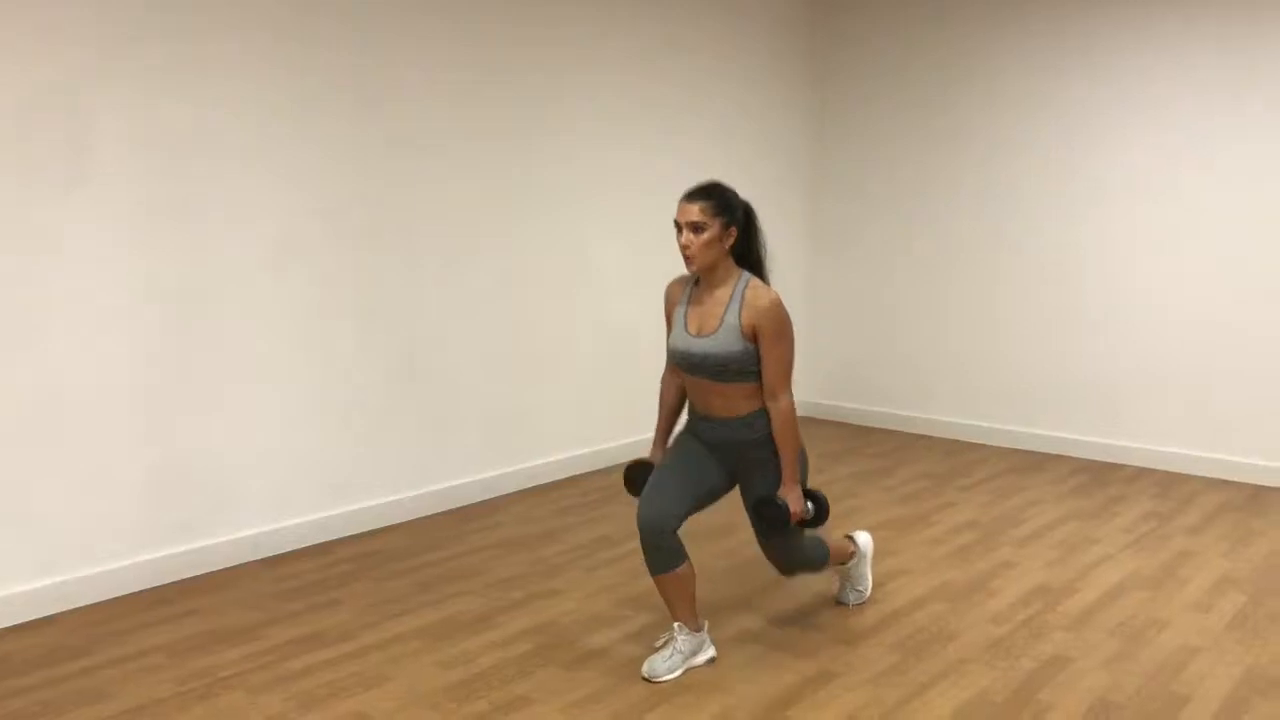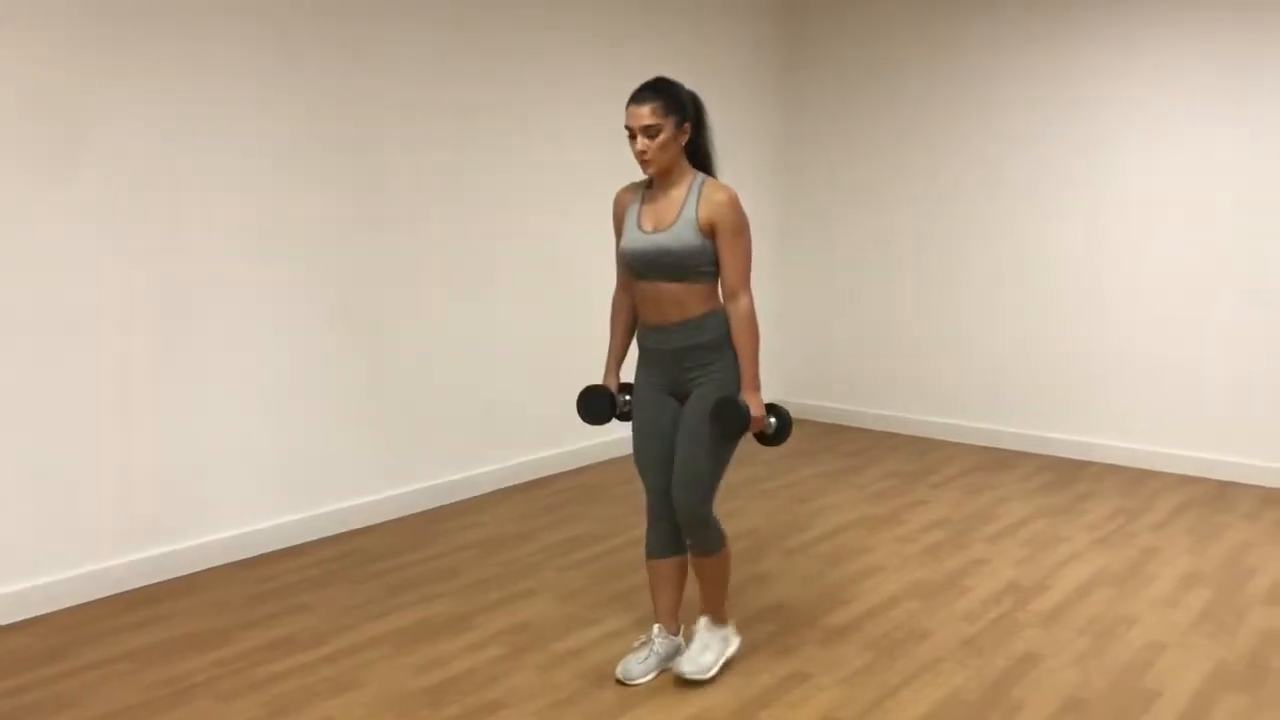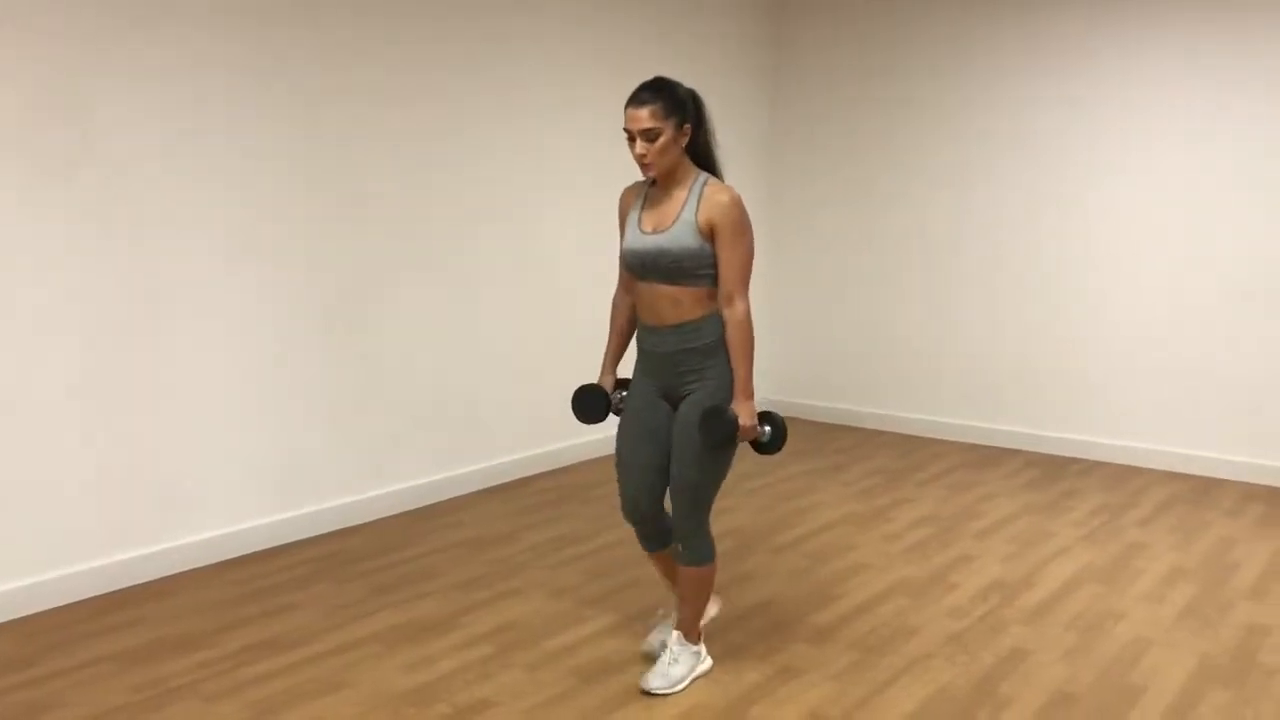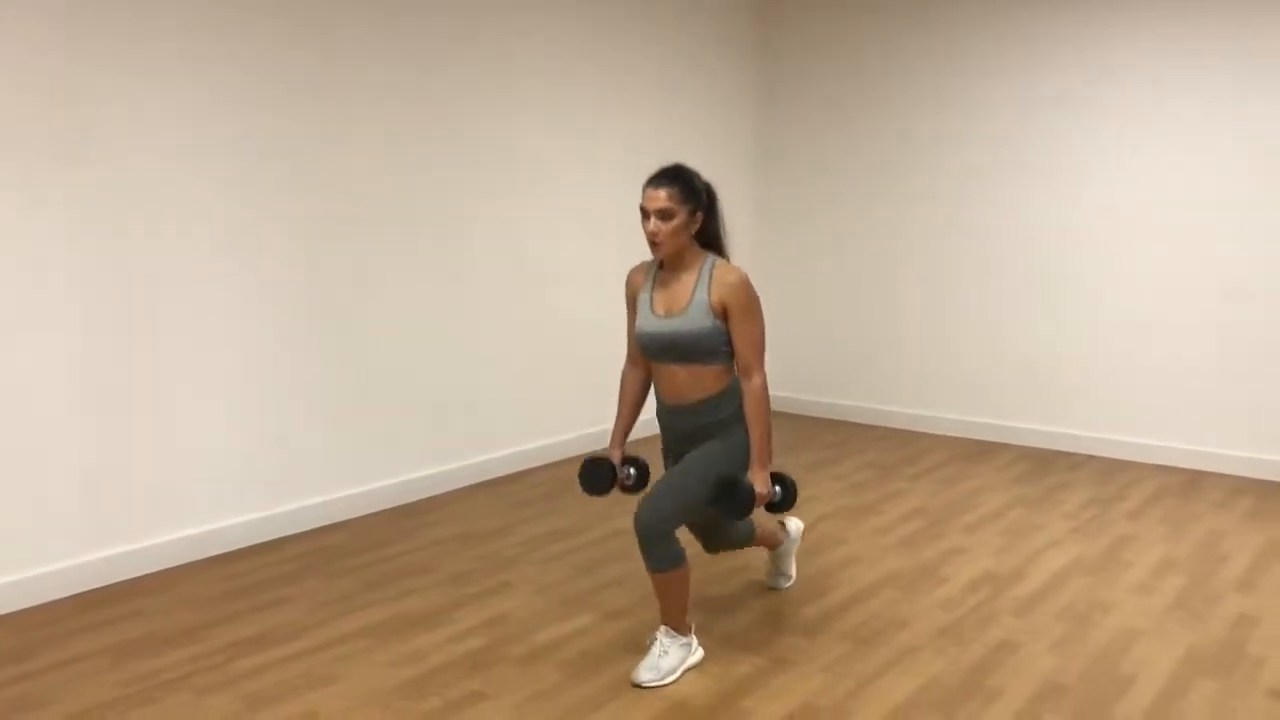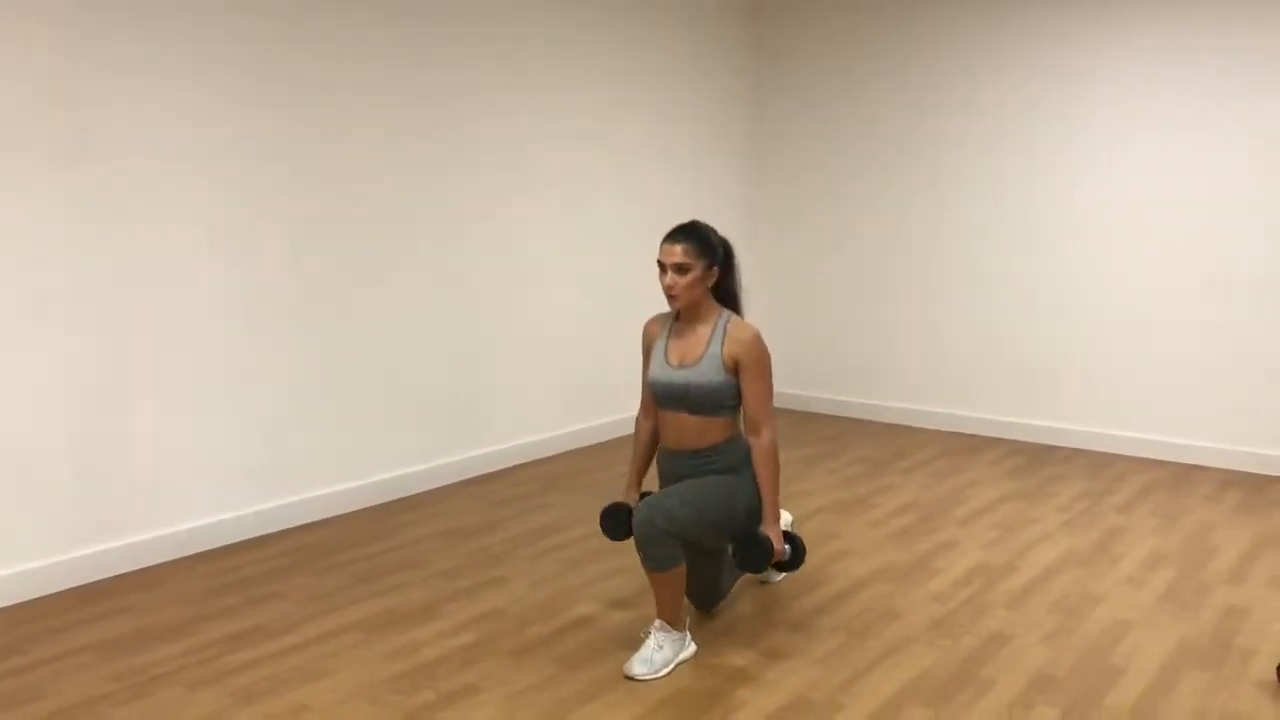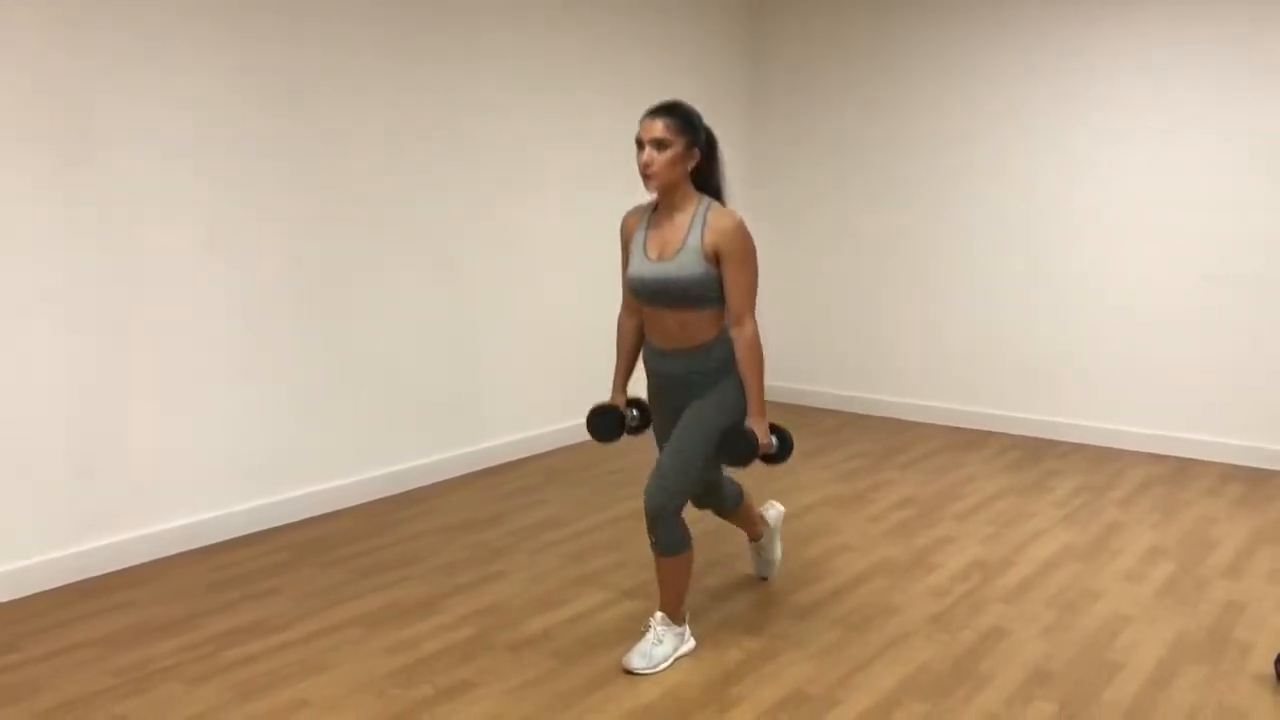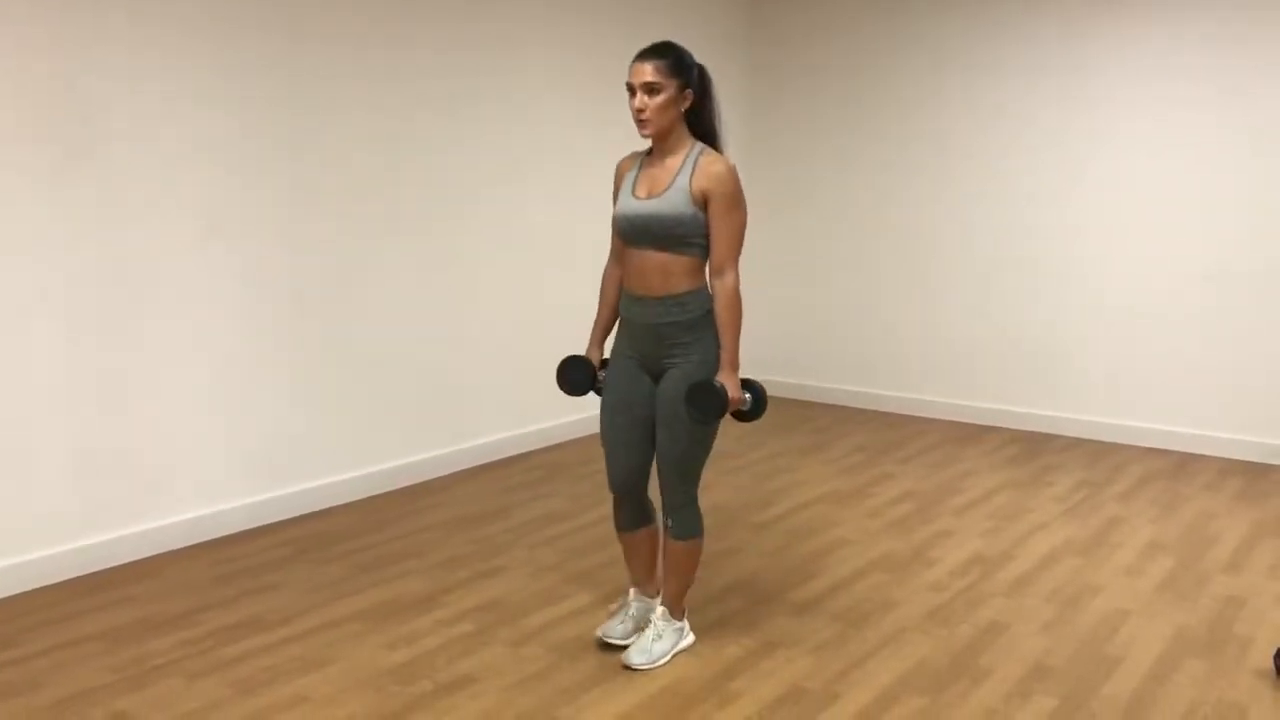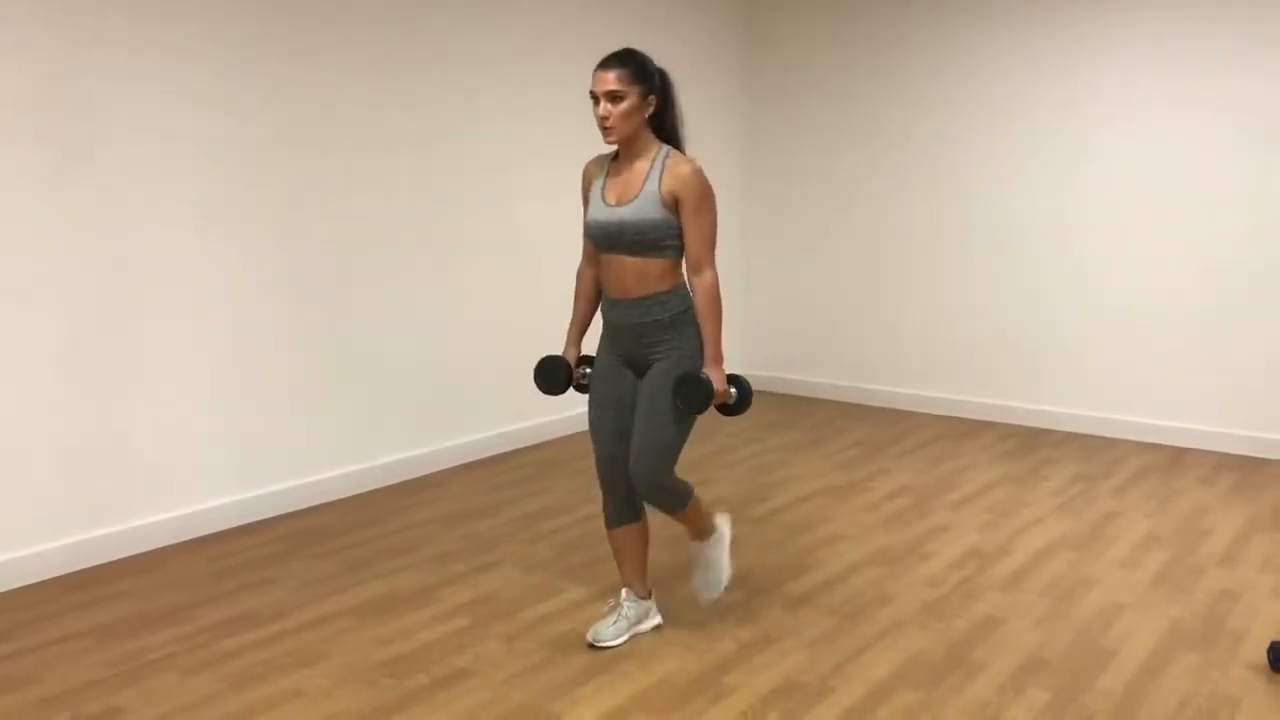
dt=0.5s
person 1, frame 1
left shoulder: (761, 303)
right shoulder: (676, 293)
left elbow: (780, 397)
right elbow: (674, 374)
left wrist: (791, 480)
right wrist: (659, 444)
left hip: (759, 443)
right hip: (702, 439)
left knee: (786, 554)
right knee: (654, 519)
left ankle: (853, 550)
right ankle: (690, 636)
person 1, frame 2
left shoulder: (717, 201)
right shoulder: (626, 202)
left elbow: (739, 299)
left wrist: (751, 387)
right wrist: (612, 368)
left hip: (711, 363)
right hip: (654, 369)
left knee: (689, 504)
right knee: (659, 507)
left ankle: (718, 627)
right ankle: (665, 636)
person 1, frame 3
left shoulder: (721, 203)
right shoulder: (631, 200)
left elbow: (737, 305)
left wrist: (744, 396)
right wrist: (608, 367)
left hip: (707, 368)
right hip: (652, 370)
left knee: (687, 513)
right knee: (637, 507)
left ankle: (689, 645)
right ankle: (690, 602)
person 1, frame 4
left shoulder: (729, 283)
right shoulder: (638, 280)
left elbow: (753, 378)
right elbow: (636, 367)
left wrist: (759, 464)
right wrist: (618, 441)
left hip: (726, 431)
right hip: (676, 433)
left knee: (652, 520)
right knee: (713, 533)
left ankle: (678, 638)
right ankle: (781, 536)
person 1, frame 5
left shoulder: (742, 339)
right shoulder: (654, 331)
left elbow: (761, 433)
right elbow: (648, 415)
left wrist: (769, 519)
right wrist: (631, 487)
left hip: (730, 478)
right hip: (677, 476)
left knee: (652, 520)
right knee: (706, 596)
left ankle: (671, 634)
person 1, frame 6
left shoulder: (723, 227)
right shoulder: (633, 223)
left elbow: (743, 325)
right elbow: (631, 313)
left wrist: (756, 413)
right wrist: (618, 388)
left hip: (717, 382)
right hip: (663, 384)
left knee: (661, 499)
right knee: (701, 490)
left ankle: (671, 626)
right ankle: (763, 524)
person 1, frame 7
left shoulder: (714, 172)
right shoulder: (627, 169)
left elbow: (725, 276)
left wrist: (728, 367)
right wrist: (596, 341)
left hip: (689, 340)
right hip: (633, 342)
left knee: (678, 491)
right knee: (623, 482)
left ankle: (673, 620)
right ankle: (642, 598)
person 1, frame 8
left shoulder: (681, 174)
right shoulder: (594, 174)
left elbow: (702, 273)
left wrist: (714, 361)
right wrist: (573, 340)
left hip: (673, 337)
right hip: (617, 341)
left knee: (648, 474)
right knee: (613, 479)
left ankle: (710, 532)
right ankle: (636, 601)
